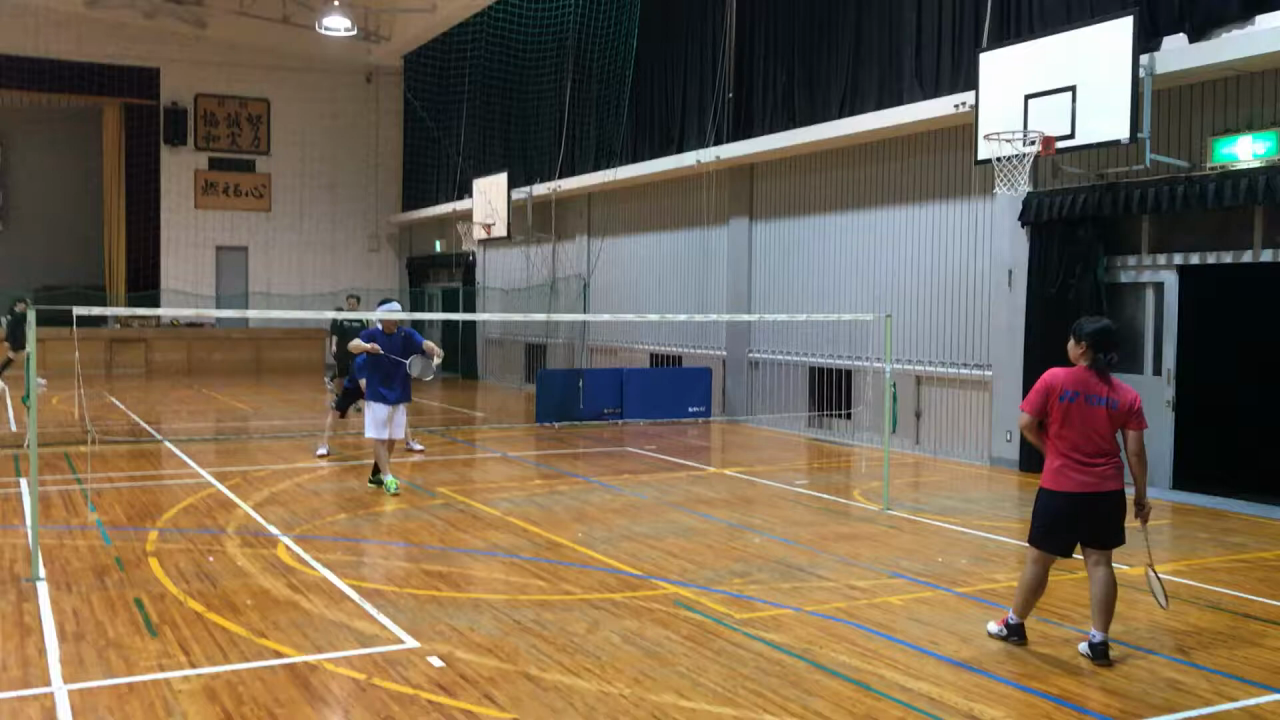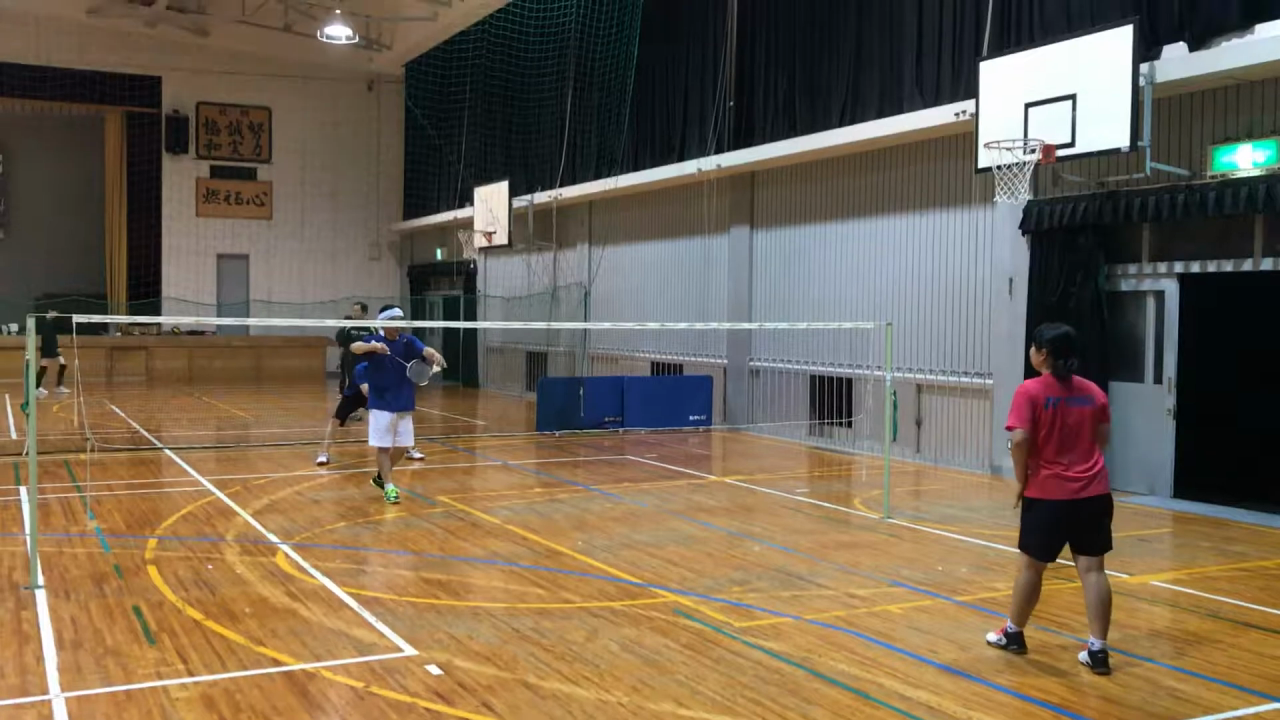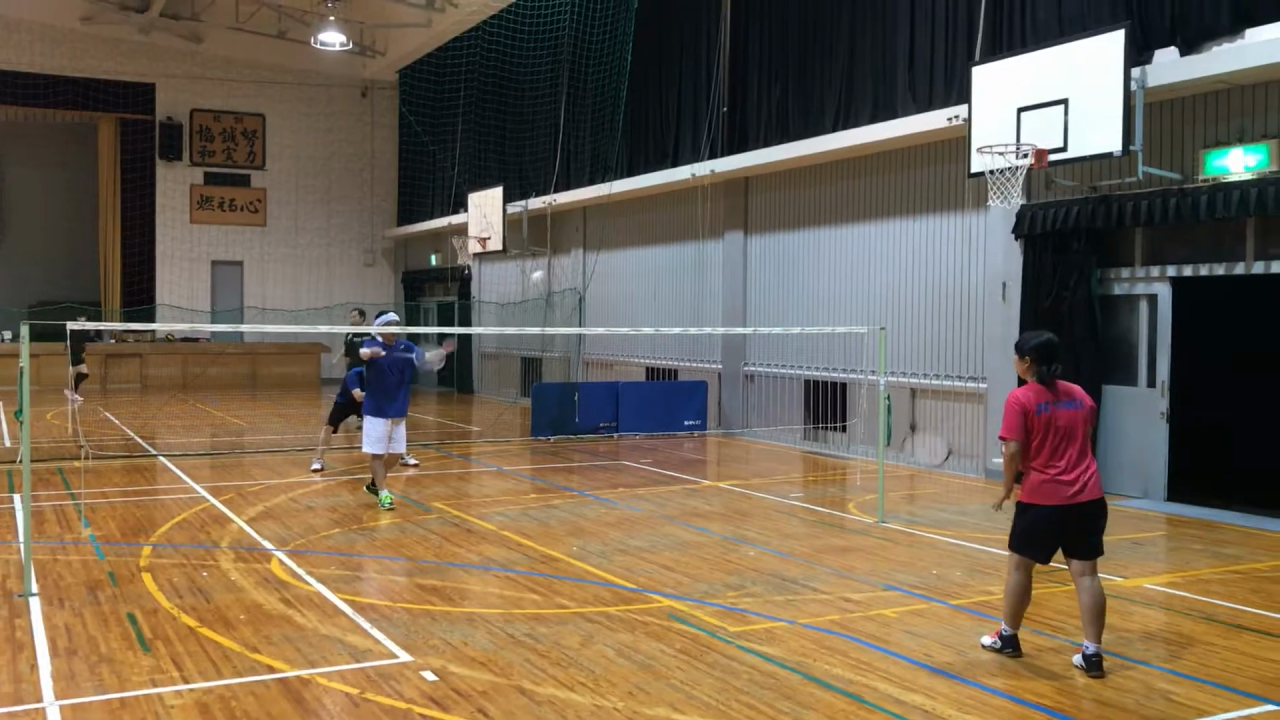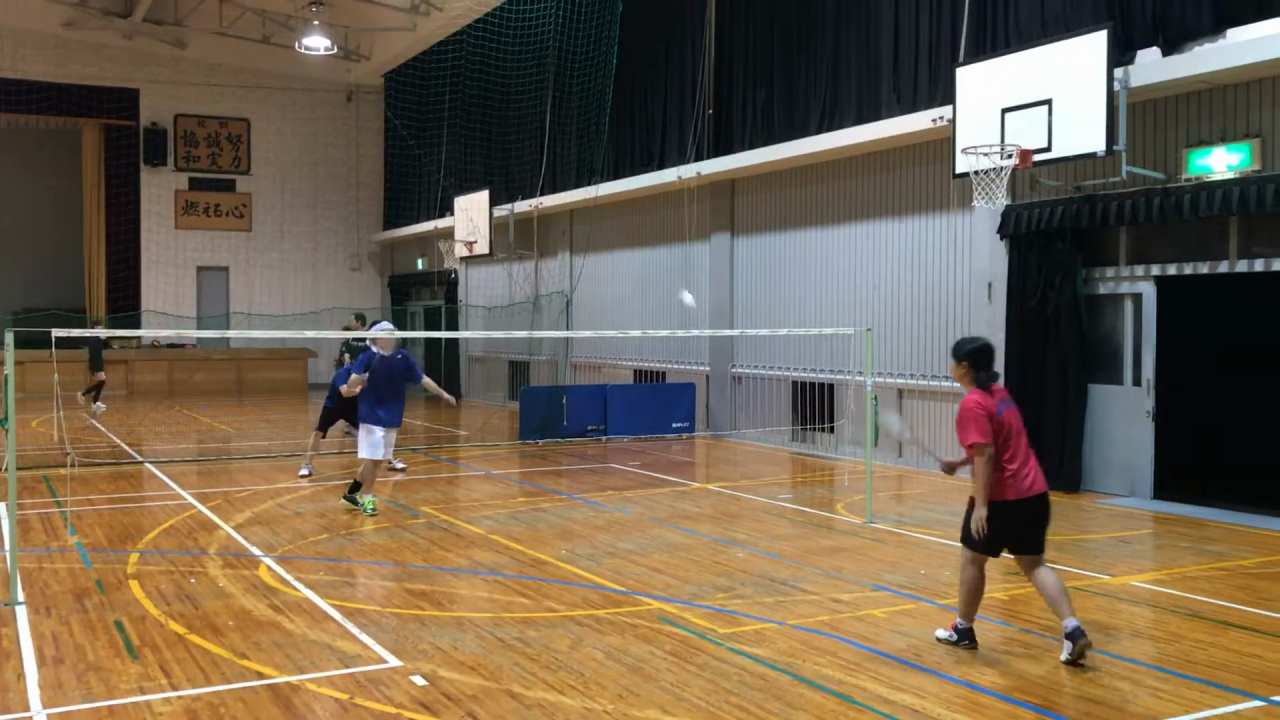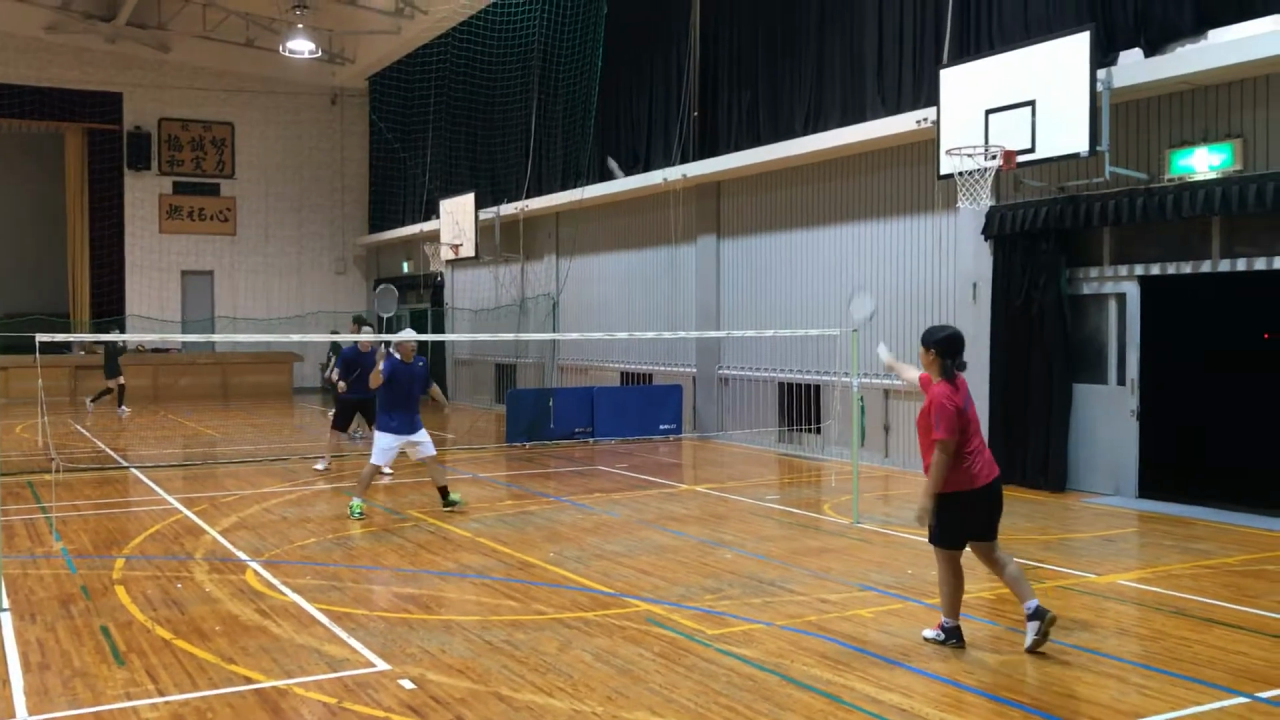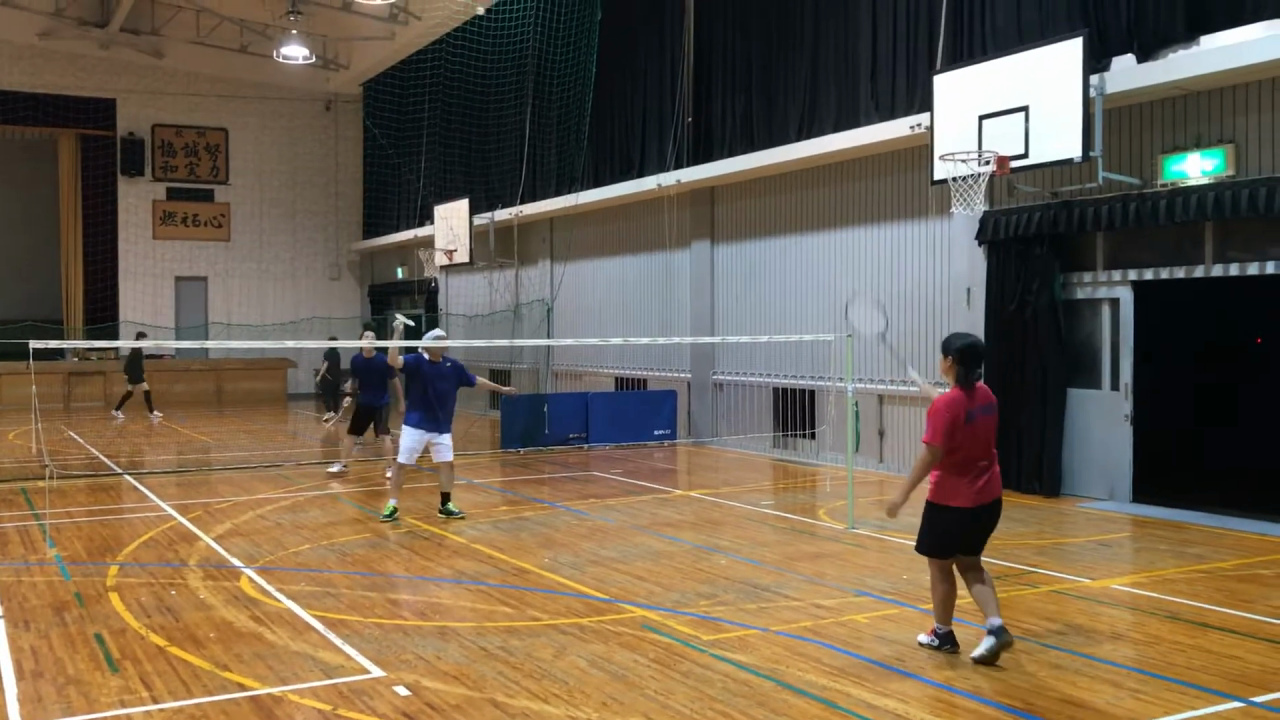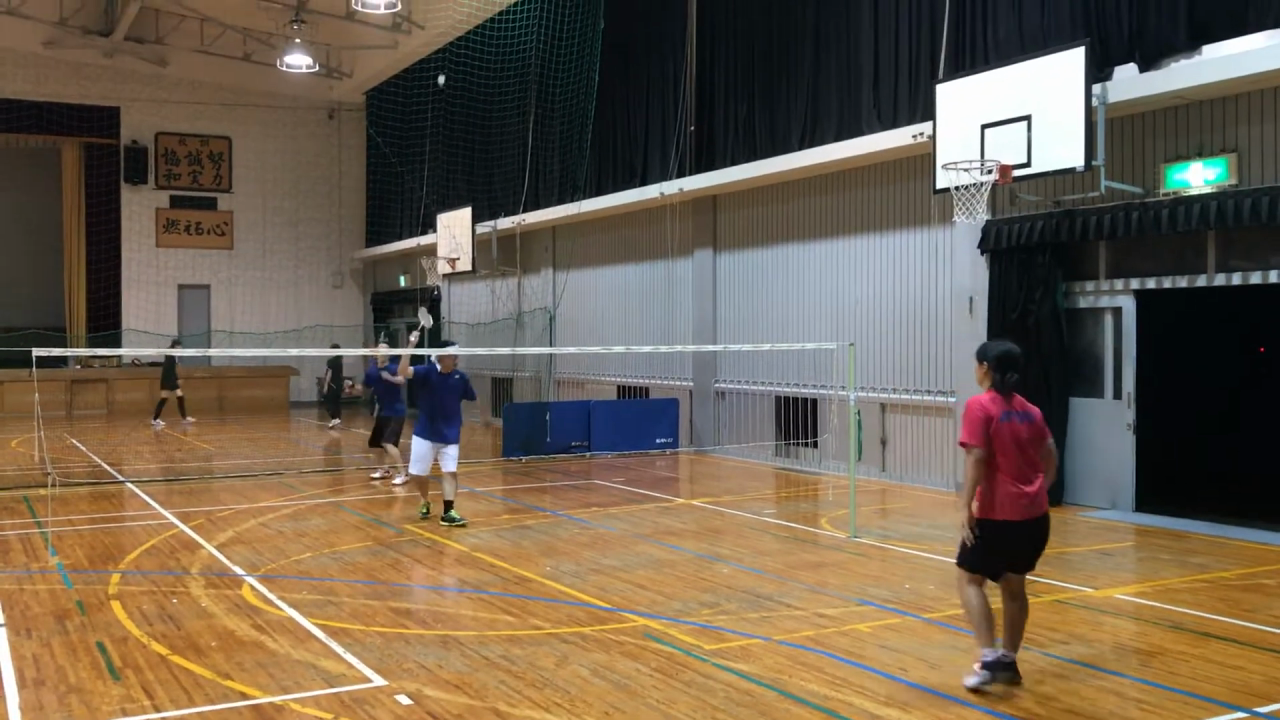
dt=0.4s
person 1, frame 1
left shoulder: (1054, 379)
right shoulder: (1126, 395)
left elbow: (1026, 424)
right elbow: (1135, 451)
right wrist: (1141, 495)
left hip: (1060, 488)
right hip: (1106, 491)
left knee: (1038, 559)
right knee: (1100, 563)
left ankle: (1014, 625)
right ankle: (1098, 642)
person 1, frame 2
left shoulder: (1030, 390)
right shoulder: (1094, 392)
left elbow: (1020, 440)
right elbow: (1102, 439)
left wrist: (1022, 481)
left hip: (1048, 494)
right hip: (1094, 493)
left knee: (1031, 566)
right knee: (1092, 569)
left ankle: (1013, 634)
right ankle: (1098, 650)
person 1, frame 3
left shoulder: (1019, 399)
right shoulder: (1080, 395)
left elbow: (1014, 452)
left wrist: (1006, 489)
left hip: (1042, 499)
right hip: (1088, 498)
left knee: (1019, 565)
right knee: (1085, 573)
left ankle: (1008, 637)
right ankle: (1092, 653)
person 1, frame 4
left shoulder: (973, 404)
right shoulder: (997, 394)
left elbow: (984, 456)
left wrist: (980, 506)
right wrist: (961, 462)
left hip: (1000, 498)
right hip: (1034, 493)
left knee: (972, 560)
right knee: (1034, 565)
left ankle: (963, 630)
right ankle: (1073, 631)
person 1, frame 5
left shoulder: (941, 396)
right shoulder: (953, 380)
left elbow: (943, 451)
right elbow: (921, 378)
left wrist: (928, 498)
right wrist: (894, 365)
left hip: (957, 489)
right hip: (986, 482)
left knee: (947, 558)
right knee: (990, 552)
left ankle: (950, 629)
right ankle: (1034, 610)
person 1, frame 6
left shoulder: (946, 404)
right shoulder: (986, 395)
left elbow: (931, 456)
left wrist: (902, 494)
left hip: (952, 500)
right hip: (988, 497)
left knee: (940, 566)
right knee: (969, 564)
left ankle: (942, 634)
right ankle: (996, 629)
person 1, frame 7
left shoulder: (979, 406)
right shoulder: (1030, 410)
left elbow: (976, 460)
right elbow: (1051, 458)
left wrist: (966, 509)
left hip: (998, 514)
right hip: (1035, 513)
left knee: (969, 580)
right knee: (1012, 584)
left ankle: (994, 660)
right ankle: (1006, 660)
person 2, frame 1
left shoulder: (407, 334)
right shoulder: (372, 334)
left elbow: (424, 344)
right elbow: (352, 346)
left wrist: (435, 349)
right wrist: (366, 346)
left hip: (400, 397)
right hip: (378, 397)
left knee: (392, 439)
right knee: (380, 438)
left ankle: (376, 475)
right ankle: (388, 478)
person 2, frame 2
left shoulder: (409, 341)
right shoulder: (375, 340)
left elbow: (426, 351)
right elbow: (354, 347)
left wrist: (435, 355)
right wrist: (373, 346)
left hip: (404, 405)
right hip: (381, 405)
left knee: (402, 447)
right knee: (383, 447)
left ankle: (381, 477)
right ankle: (389, 486)
person 2, frame 3
left shoulder: (406, 347)
right shoulder: (372, 345)
left elbow: (427, 358)
right elbow: (363, 353)
left wrist: (443, 351)
right wrist: (370, 352)
left hip: (398, 412)
right hip: (376, 411)
left knee: (396, 453)
right knee: (377, 453)
left ankle: (375, 484)
right ankle: (383, 493)
person 2, frame 4
left shoulder: (403, 357)
right shoulder: (366, 359)
left elbow: (422, 379)
right elbow: (351, 384)
left wrist: (443, 394)
right wrist: (355, 382)
left hip: (393, 420)
right hip: (371, 419)
left knee: (376, 460)
right knee: (372, 458)
left ankle: (352, 493)
right ankle: (366, 498)
person 2, frame 5
left shoulder: (422, 364)
right shoulder: (391, 364)
left elbow: (430, 387)
right elbow: (373, 384)
left wrist: (445, 403)
right wrist: (378, 362)
left hip: (413, 424)
right hip: (389, 426)
left knee: (432, 459)
right knee: (375, 464)
left ankle: (447, 498)
right ankle: (356, 502)
person 2, frame 6
left shoulder: (453, 365)
right shoulder: (416, 362)
left elbow: (475, 381)
right elbow: (393, 361)
left wrist: (500, 388)
right wrist: (397, 334)
left hip: (441, 427)
right hip: (415, 424)
left knee: (446, 463)
right knee: (401, 463)
left ankle: (445, 505)
right ankle: (392, 505)
person 2, frame 7
left shoulder: (461, 377)
right shoulder: (427, 372)
left elbow: (472, 399)
right elbow: (403, 371)
right wrist: (411, 345)
left hip: (449, 436)
right hip: (424, 434)
left knee: (450, 472)
right knee: (418, 474)
left ankle: (449, 513)
right ankle: (425, 501)
